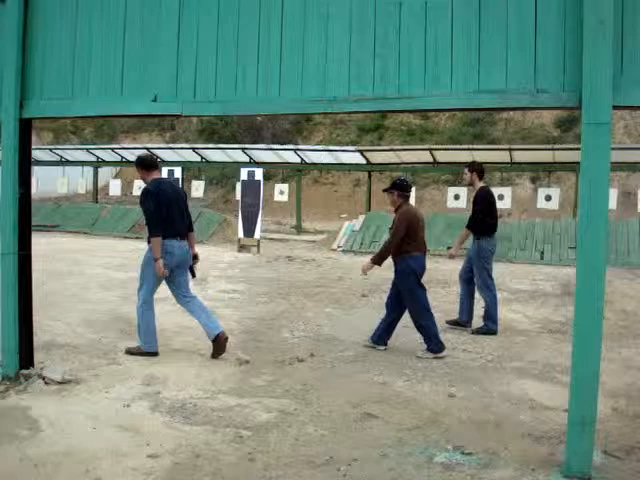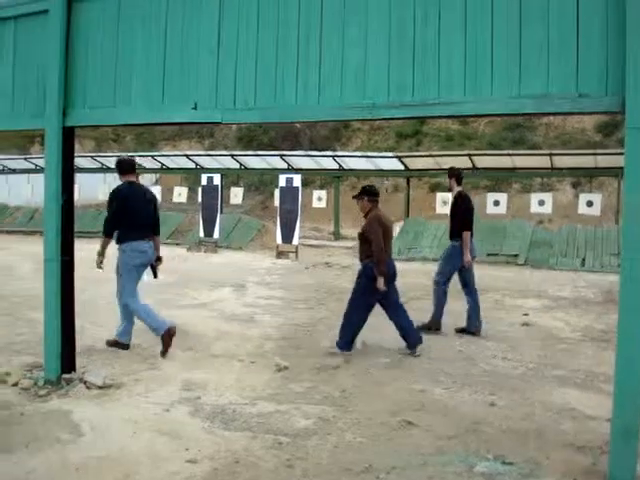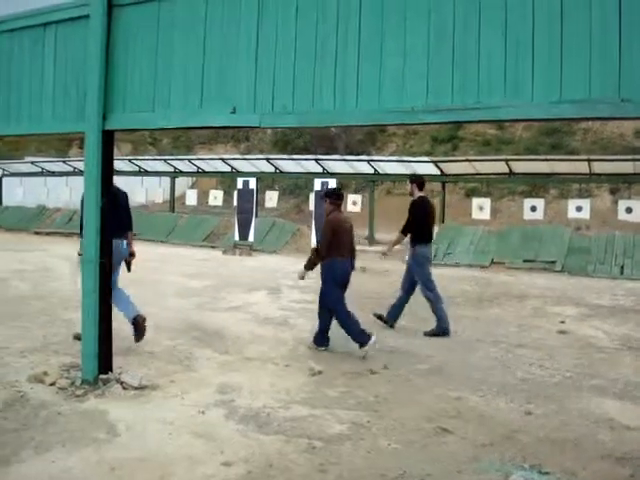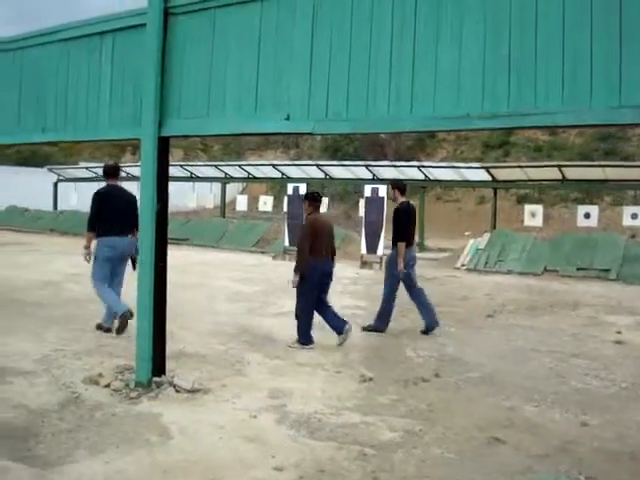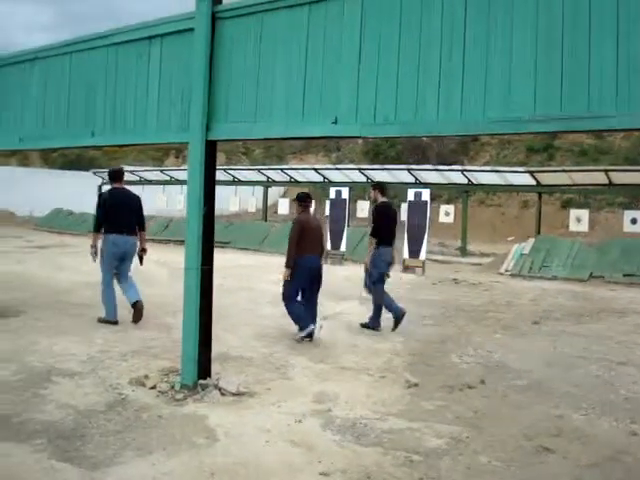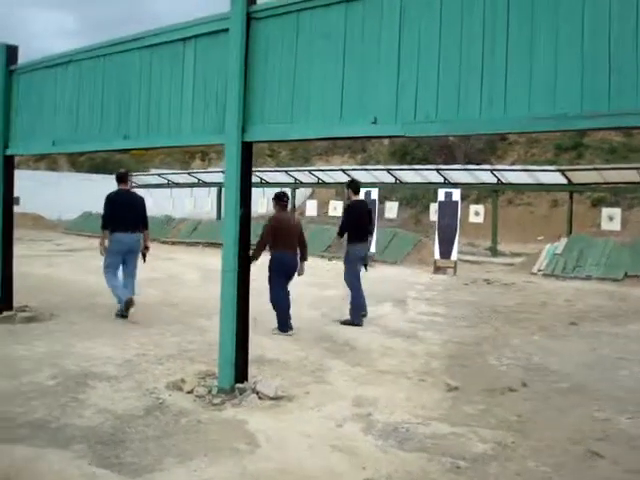
dt=0.7s
person 1, frame 1
left shoulder: (149, 191)
right shoulder: (176, 188)
left elbow: (154, 227)
right elbow: (188, 221)
left wrist: (157, 258)
right wrist: (192, 249)
left hip: (164, 248)
right hip: (182, 247)
left knee: (145, 296)
right knee: (185, 296)
left ankle: (148, 346)
right ankle: (216, 332)
person 1, frame 2
left shoulder: (118, 193)
right shoulder: (149, 194)
left elbow: (110, 225)
right elbow: (155, 226)
left wrist: (101, 252)
right wrist: (156, 252)
left hip: (130, 249)
right hip: (147, 248)
left knee: (128, 299)
right knee: (127, 294)
left ankle: (164, 329)
right ankle: (123, 338)
person 1, frame 3
right shoulder: (121, 194)
right elbow: (128, 224)
left wrist: (82, 251)
right wrist: (130, 247)
right hip: (118, 245)
right knee: (112, 288)
right ankle: (135, 316)
person 1, frame 4
left shoulder: (100, 194)
right shoulder: (130, 196)
left elbow: (93, 222)
right elbow: (136, 225)
left wrist: (87, 246)
right wrist: (136, 247)
left hip: (107, 243)
right hip: (126, 243)
left knee: (99, 282)
right knee: (115, 283)
left ankle: (123, 311)
right ankle: (107, 322)
person 1, frame 5
left shoulder: (105, 197)
right shoulder: (134, 197)
left elbow: (98, 223)
right elbow: (141, 224)
left wrist: (94, 245)
right wrist: (143, 244)
left hip: (112, 240)
right hip: (130, 241)
left knee: (107, 279)
right knee: (124, 276)
left ankle: (110, 315)
right ankle: (136, 301)
person 1, frame 6
left shoulder: (111, 197)
right shoulder: (139, 199)
left elbow: (106, 221)
right elbow: (144, 223)
left wrist: (102, 241)
right wrist: (146, 243)
left hip: (117, 238)
right hip: (135, 238)
left knee: (110, 272)
right knee: (130, 276)
left ankle: (126, 299)
right ankle: (123, 309)
person 2, frame 1
left shoulder: (404, 214)
right shoulder: (412, 212)
left elbow: (392, 242)
left wrist: (373, 262)
left hip: (407, 264)
right hip: (413, 261)
left knee: (418, 307)
right knee: (394, 303)
left ankle: (436, 347)
right ankle: (379, 339)
person 2, frame 2
left shoulder: (373, 219)
right shoulder: (382, 217)
left elbow: (378, 249)
left wrist: (379, 276)
left hip: (372, 269)
right hip: (387, 267)
left knee: (357, 308)
right knee: (394, 307)
left ankle: (344, 345)
right ankle: (413, 343)
person 2, frame 3
left shoulder: (330, 220)
right shoulder: (346, 221)
left elbow: (320, 248)
right elbow: (352, 248)
left wrist: (306, 268)
right wrist: (349, 269)
left hip: (332, 267)
right hip: (344, 265)
left knee: (339, 308)
right knee: (326, 305)
left ankle: (364, 339)
right ankle: (320, 341)
person 2, frame 4
left shoulder: (310, 221)
right shoulder: (327, 222)
left elbow: (303, 249)
right elbow: (332, 248)
left wrist: (297, 273)
left hip: (312, 267)
right hip: (326, 266)
left knee: (304, 305)
right knee: (320, 303)
left ankle: (304, 340)
right ankle: (341, 327)
person 2, frame 5
left shoulder: (299, 220)
right shoulder: (317, 222)
left elbow: (292, 246)
right elbow: (321, 246)
left wrist: (288, 267)
left hip: (301, 262)
right hip: (316, 263)
left knee: (289, 297)
right knee: (310, 300)
left ankle: (305, 325)
right ankle: (307, 333)
person 2, frame 6
left shoulder: (274, 219)
right shoulder: (295, 220)
left elbow: (263, 241)
right elbow: (303, 243)
left wrist: (252, 259)
right wrist: (302, 262)
left hip: (279, 259)
right hip: (293, 259)
left knee: (277, 294)
right knee: (282, 291)
left ankle: (285, 327)
right ankle: (285, 324)
person 3, frame 1
left shoulder: (482, 195)
right shoulder: (484, 193)
left elbow: (472, 224)
left wrist: (456, 247)
left hip: (483, 243)
right hip: (480, 242)
left knee: (485, 284)
right knee: (466, 277)
left ankle: (490, 325)
right ankle: (464, 318)
person 3, frame 2
left shoulder: (460, 199)
right shoulder: (464, 198)
left elbow: (465, 227)
left wrist: (466, 252)
left hip: (458, 246)
right hip: (464, 247)
left knee: (440, 282)
right knee: (469, 286)
left ankle: (435, 322)
right ankle: (474, 326)
person 3, frame 3
left shoulder: (416, 204)
right shoulder: (428, 203)
left elbow: (407, 229)
left wrist: (390, 246)
left hip: (419, 250)
right hip: (425, 248)
left knee: (428, 289)
right knee: (407, 286)
left ankle: (442, 327)
right ankle: (390, 318)
person 3, frame 4
left shoulder: (400, 210)
right shoulder: (411, 207)
left elbow: (400, 237)
left wrist: (399, 260)
left hip: (399, 254)
right hip: (410, 253)
left knee: (389, 290)
right knee: (413, 288)
left ankle: (380, 324)
right ankle: (431, 321)
person 3, frame 5
left shoulder: (378, 208)
right shoulder: (392, 209)
left elbow: (374, 233)
left wrist: (369, 255)
left hip: (380, 251)
right hip: (389, 251)
left knee: (371, 284)
right knee: (378, 284)
left ankle: (397, 310)
right ankle: (374, 322)
person 3, frame 6
left shoulder: (350, 207)
right shoulder: (367, 206)
left elbow: (342, 230)
left hip: (354, 247)
right hip: (364, 246)
left knee: (353, 281)
right knee: (353, 279)
left ankle: (356, 318)
right ankle: (361, 309)
